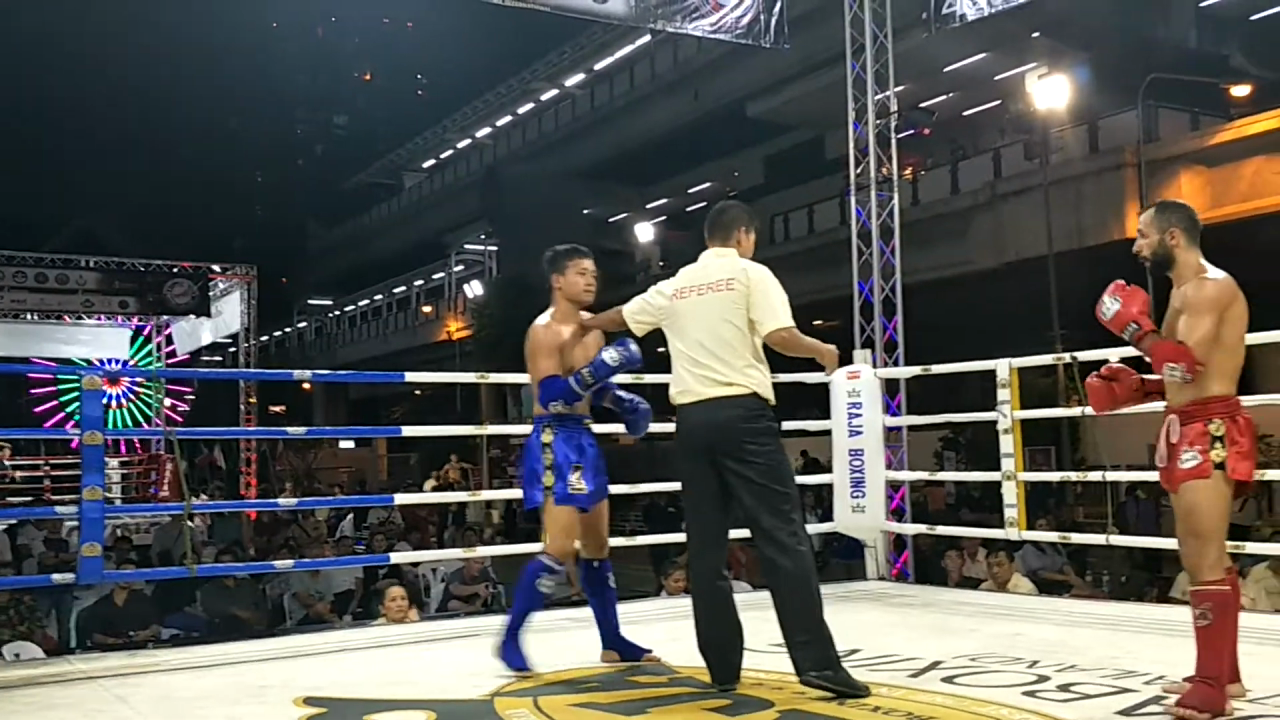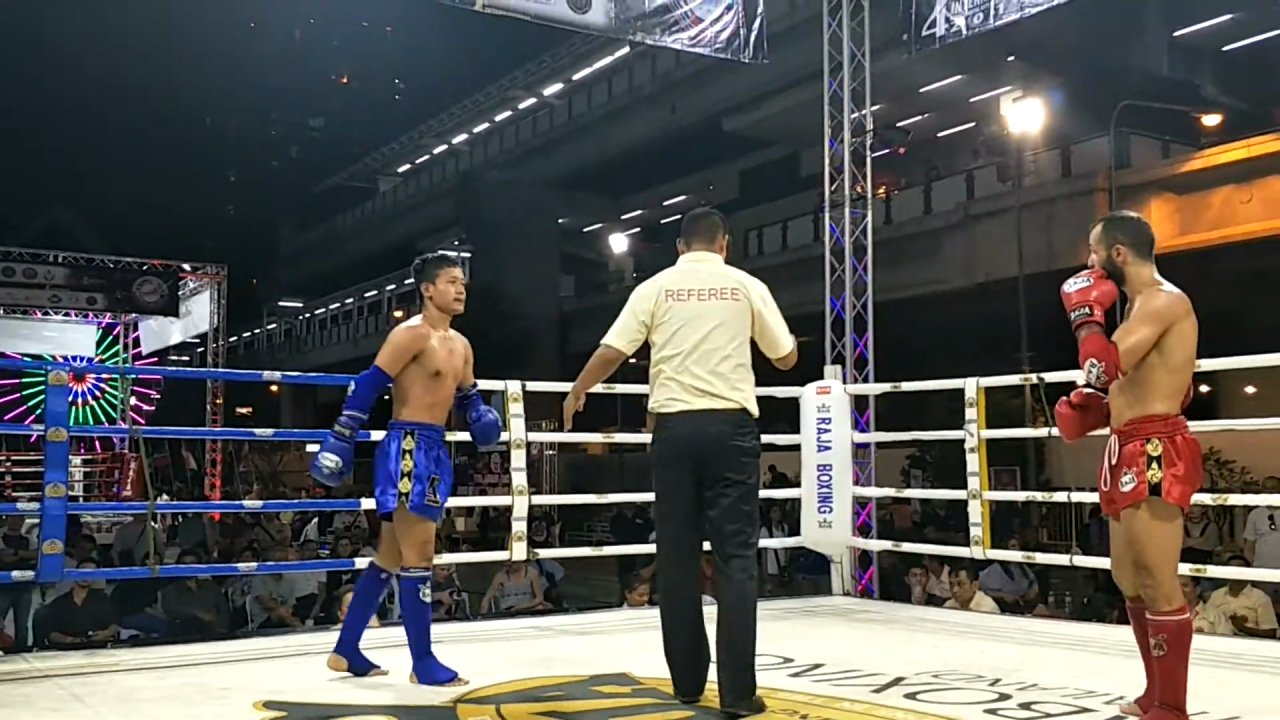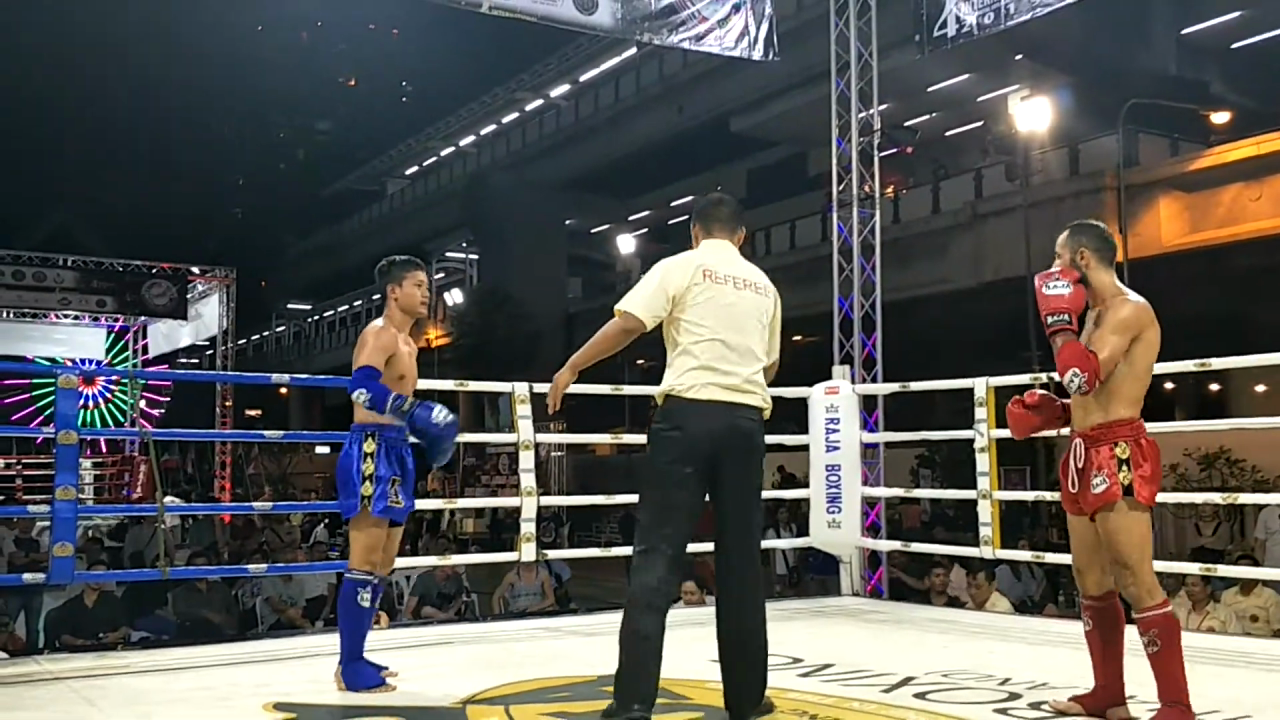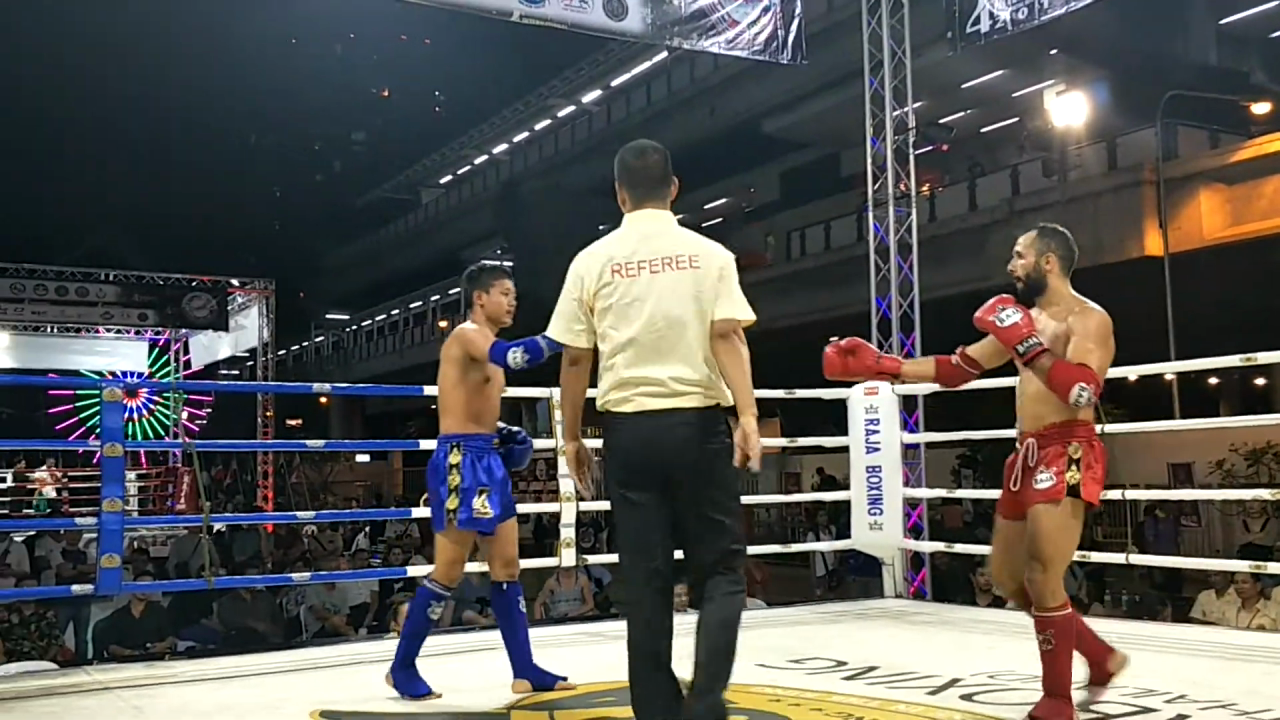
dt=0.7s
person 1, frame 1
left shoulder: (674, 287)
right shoulder: (750, 273)
left elbow: (624, 315)
right elbow: (779, 335)
left wrist: (587, 323)
right wrist: (821, 350)
left hip: (692, 418)
right hip: (742, 413)
left knee: (706, 545)
right knee: (782, 536)
left ankle: (723, 666)
right ankle: (816, 660)
person 1, frame 2
left shoulder: (655, 288)
right shoulder: (747, 286)
left elbow: (611, 353)
right elbow: (786, 357)
left wrist: (577, 391)
left hip: (675, 428)
right hip: (730, 427)
left knee: (677, 556)
right knee: (735, 556)
person 1, frame 3
left shoulder: (681, 266)
right shoulder: (763, 284)
left elbow: (629, 322)
left wrist: (572, 367)
left hip: (687, 415)
right hip: (745, 420)
left knee: (659, 552)
right knee: (740, 560)
person 1, frame 4
left shoulder: (593, 260)
right shoulder: (709, 253)
left elbow: (575, 359)
right elbow: (728, 335)
left wrist: (571, 437)
right wrist: (748, 415)
left hip: (629, 430)
right hip: (698, 424)
left knee: (646, 581)
right knee: (718, 570)
person 2, frame 1
left shoulder: (1209, 287)
right shoulder: (1184, 291)
left elbow: (1185, 367)
left wrist: (1133, 325)
right wrist: (1137, 387)
left hip: (1211, 433)
right hip: (1187, 433)
left knee: (1201, 557)
right knee: (1208, 557)
right ankle: (1225, 672)
person 2, frame 2
left shoulder: (1161, 300)
right shoulder: (1144, 304)
left elbow: (1102, 368)
left wrist: (1084, 311)
right wrist: (1104, 410)
left hip: (1154, 456)
right hip: (1130, 455)
left knee: (1157, 584)
right knee: (1130, 579)
person 2, frame 3
left shoulder: (1127, 308)
right shoulder: (1097, 313)
left elbow: (1079, 377)
left wrist: (1056, 316)
right wrist: (1058, 412)
left hip: (1118, 457)
right hip: (1086, 457)
left knee: (1136, 583)
right knee: (1091, 581)
person 2, frame 4
left shoulder: (1089, 318)
right shoulder: (1025, 318)
left elbow: (1081, 392)
right elbow: (956, 368)
left wrist: (1026, 341)
right wrist: (882, 365)
left hip: (1066, 457)
right hip: (1028, 456)
left knee: (1042, 579)
right knee: (1008, 576)
right ankle: (1100, 655)
person 3, frame 1
left shoulder: (593, 330)
right shoulder: (544, 331)
right elbow: (551, 397)
left wrist: (625, 403)
right wrist: (598, 368)
left hip: (584, 440)
right hip: (554, 442)
left knee: (598, 546)
right knee: (559, 547)
left ankle: (612, 641)
right ankle: (511, 639)
person 3, frame 2
left shoulder: (461, 345)
right shoulder: (413, 334)
left elbow: (467, 397)
right elbow: (367, 385)
left wrist: (482, 418)
right wrist: (341, 440)
left hip: (433, 450)
right hip: (408, 448)
left knee: (389, 559)
right knee: (418, 560)
left ankle: (346, 651)
right ankle: (423, 663)
person 3, frame 3
left shoulder: (408, 342)
right shoulder: (379, 333)
right elbow: (361, 387)
left wrist: (424, 424)
right wrist: (417, 412)
left hip: (394, 453)
right hip: (370, 451)
left knee: (382, 566)
right knee: (366, 564)
left ankle: (353, 657)
right ankle: (351, 666)
person 3, frame 4
left shoulder: (492, 350)
right shoulder: (467, 336)
right elbow: (512, 357)
left wrist: (510, 435)
left hip: (490, 461)
right hip: (460, 461)
left knee: (507, 570)
right knee: (448, 573)
left ankle: (524, 670)
right ankle: (403, 666)
